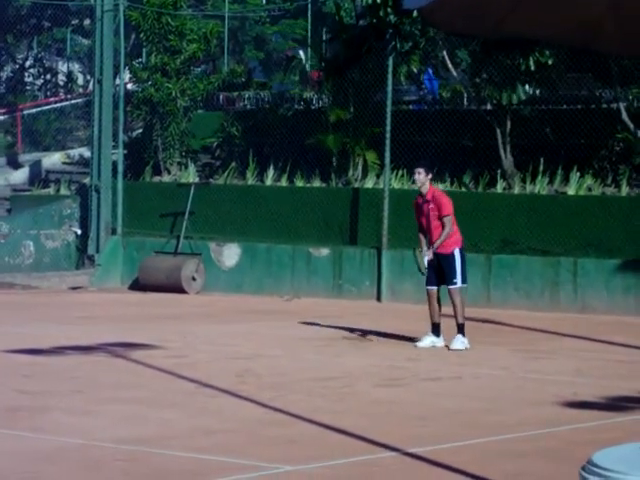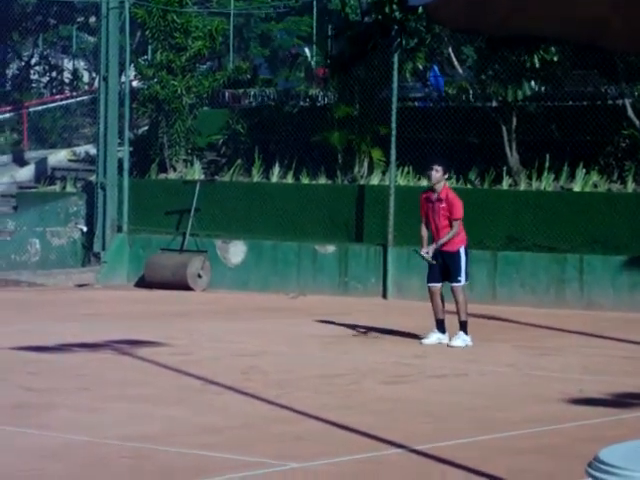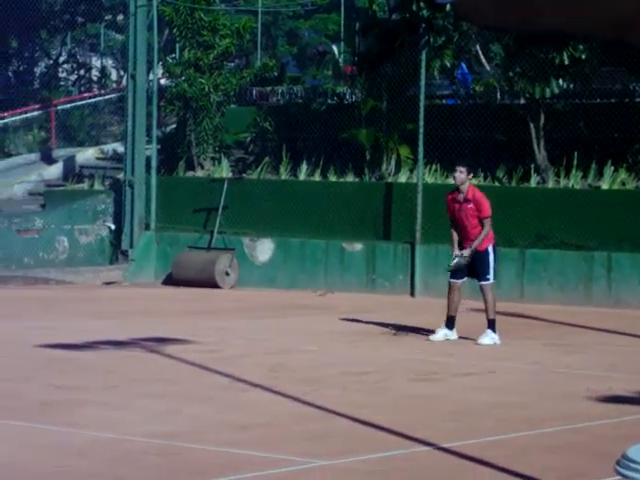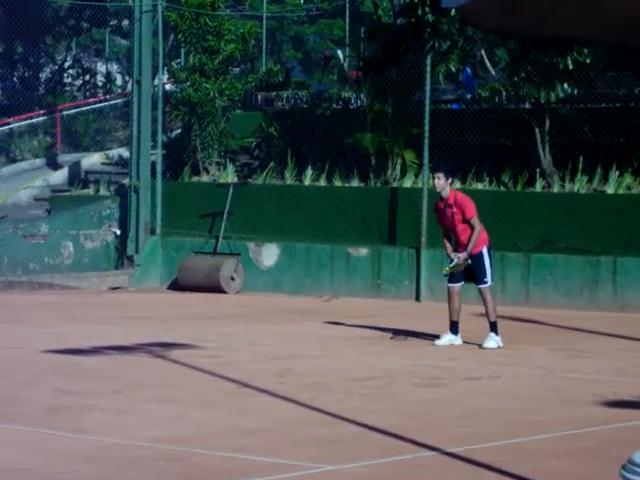
dt=0.4s
person 1, frame 1
left shoulder: (440, 198)
right shoulder: (417, 201)
left elbow: (449, 227)
left wrist: (432, 248)
right wrist: (424, 247)
left hip: (451, 249)
right hip: (433, 251)
left knee: (454, 290)
right knee: (431, 291)
left ankle: (461, 336)
right ankle: (436, 335)
person 1, frame 2
left shoulder: (452, 198)
right shoulder: (425, 197)
left elbow: (456, 229)
left wrist: (435, 245)
right wrist: (425, 245)
left hip: (455, 248)
right hip: (436, 248)
left knee: (457, 288)
right knee: (434, 288)
left ankle: (463, 334)
right ankle: (440, 332)
person 1, frame 3
left shoulder: (479, 198)
right shoulder: (451, 198)
left elbow: (487, 228)
left wrist: (471, 249)
right wrist: (456, 246)
left hip: (482, 246)
right hip: (463, 246)
left knee: (485, 286)
right knee: (454, 284)
left ankle: (492, 331)
right ankle: (449, 328)
person 1, frame 4
left shoulder: (462, 200)
right shoulder: (438, 206)
left elbow: (477, 228)
left wrist: (467, 252)
right wrist: (450, 251)
left hip: (478, 248)
right hip: (459, 251)
left knee: (484, 289)
right knee: (453, 289)
left ankle: (494, 334)
right ankle: (453, 333)
